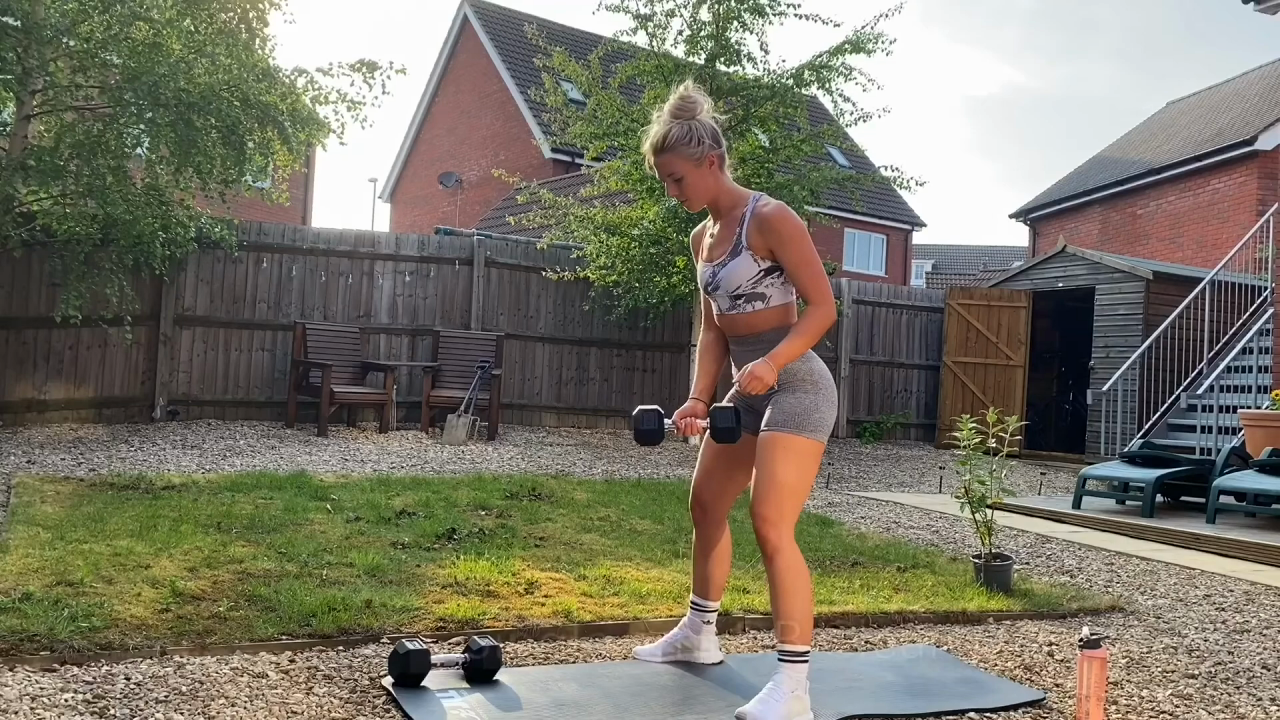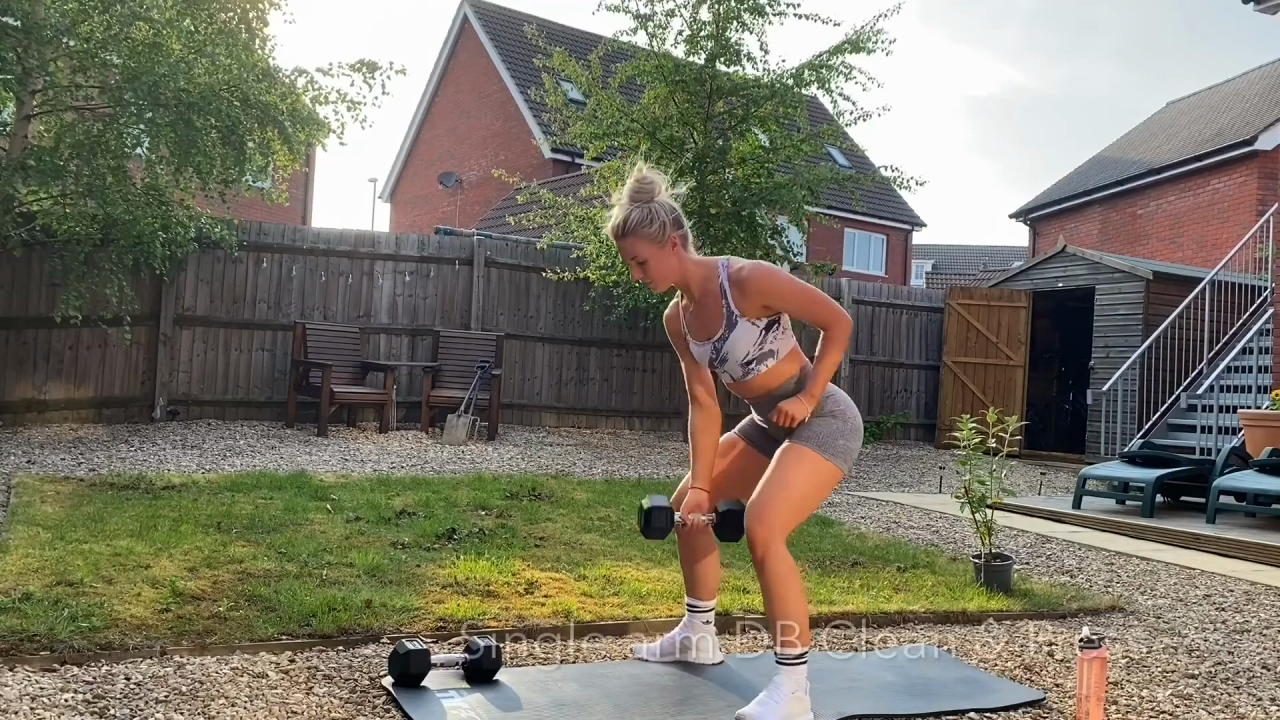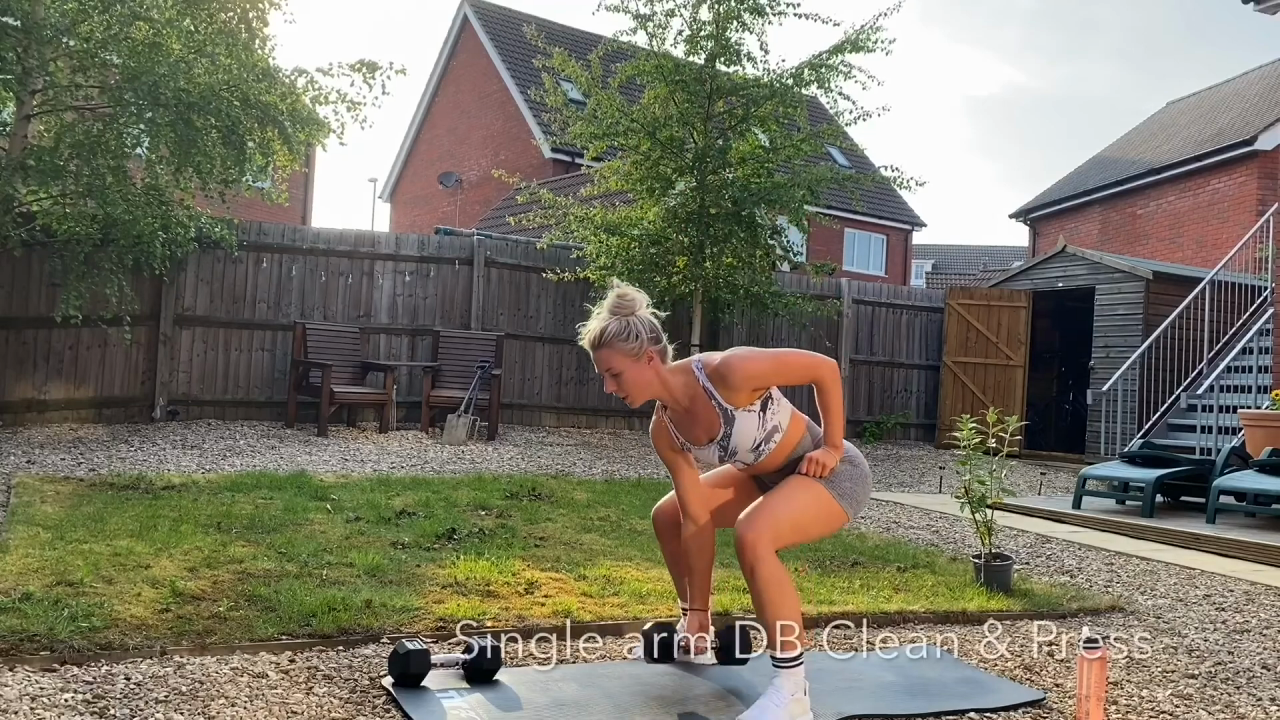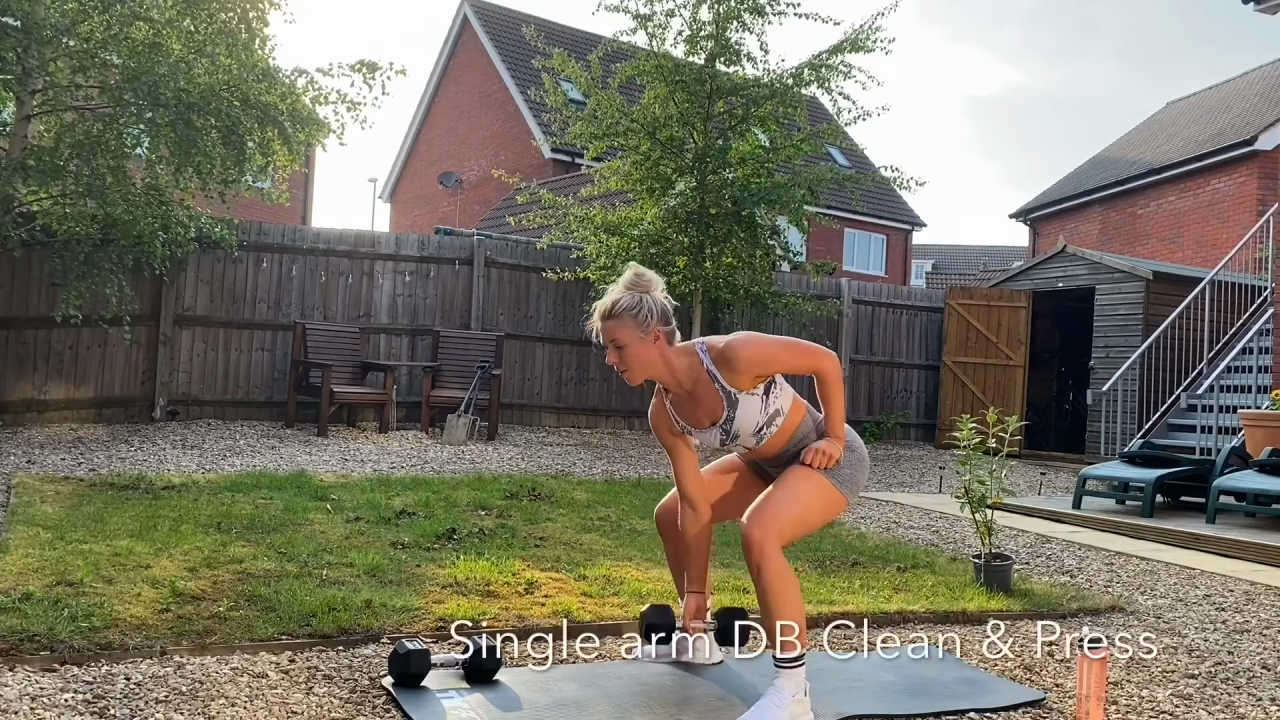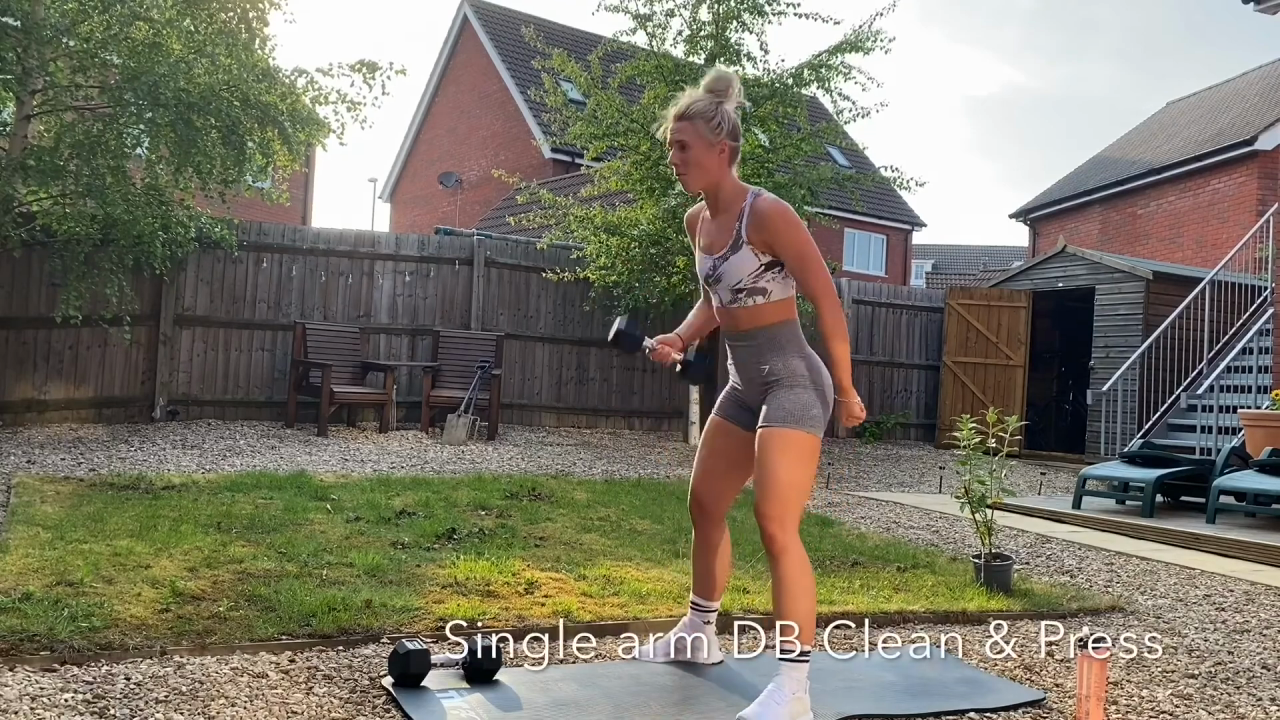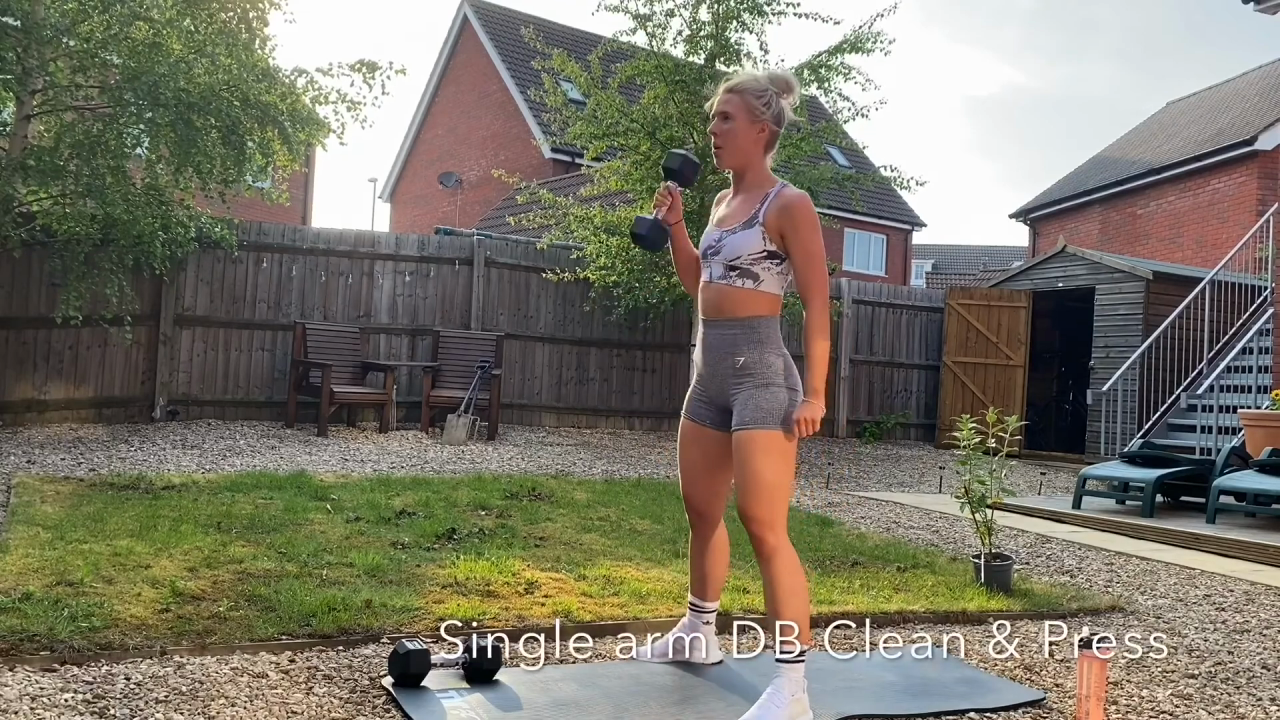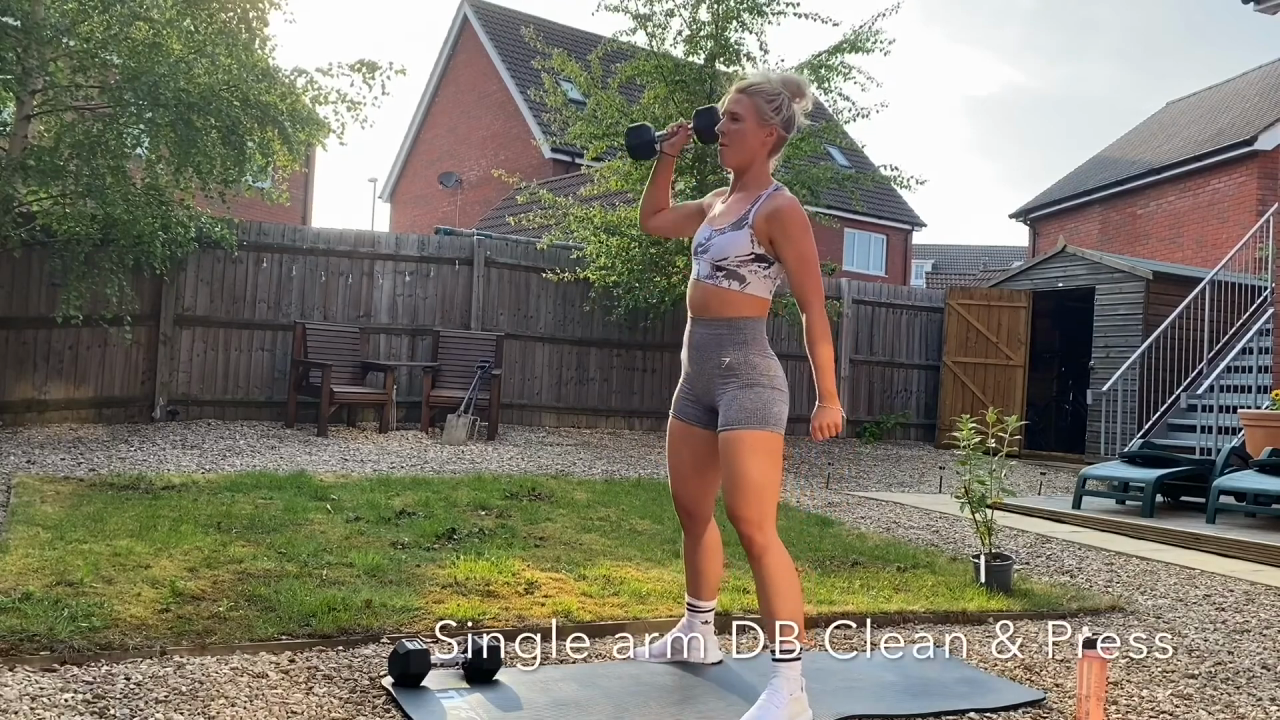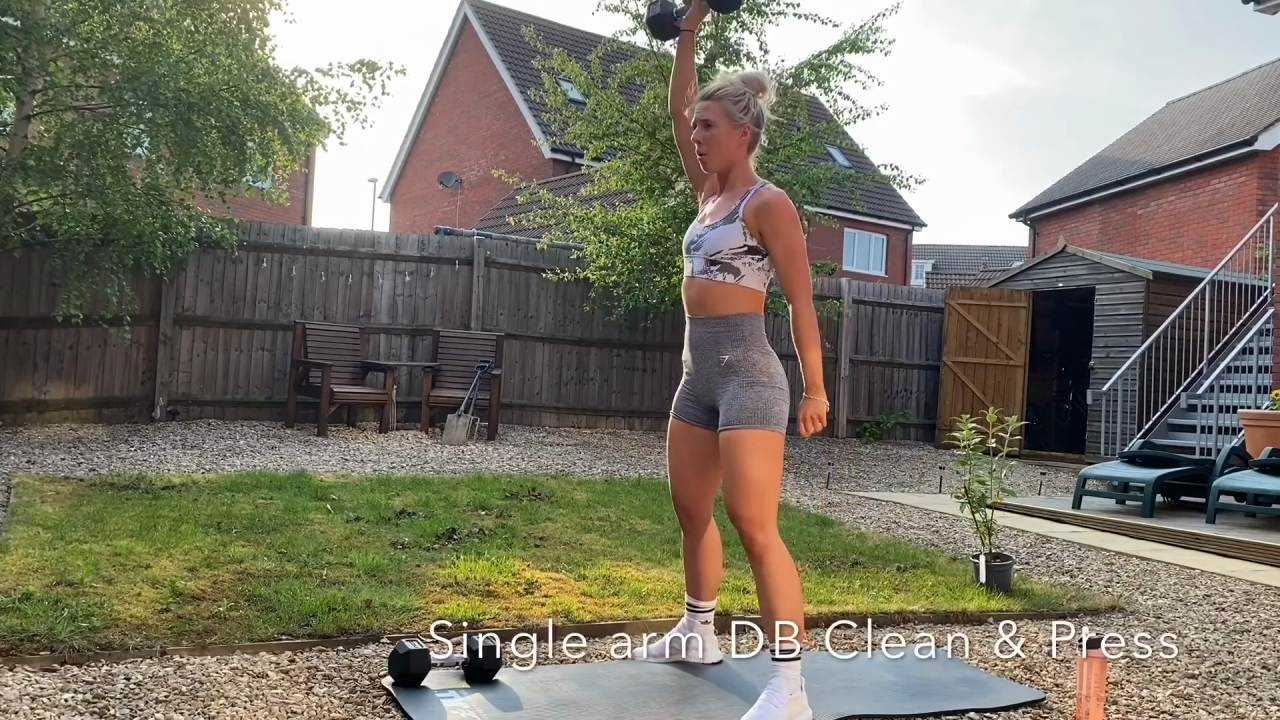
dt=0.3s
person 1, frame 1
left shoulder: (770, 218)
right shoulder: (703, 237)
left elbow: (823, 307)
left wrist: (771, 363)
right wrist: (699, 397)
left hip: (796, 386)
right hip: (745, 392)
left knee: (771, 527)
right knee: (705, 508)
right ankle: (699, 634)
person 1, frame 2
left shoulder: (745, 280)
right shoulder: (676, 319)
left elbow: (837, 322)
right elbow: (703, 404)
left wrist: (812, 393)
right wrist: (700, 490)
left hip: (826, 421)
right hip: (769, 426)
left knee: (763, 529)
right knee: (686, 507)
right ankle: (698, 634)
person 1, frame 3
left shoulder: (728, 371)
right shoulder: (664, 430)
left elbow: (826, 369)
right elbow: (695, 517)
left wrist: (832, 445)
right wrist: (697, 610)
left hip: (833, 472)
right hip: (772, 475)
left knee: (753, 536)
right knee: (667, 518)
right ankle: (696, 639)
person 1, frame 4
left shoulder: (731, 355)
right shoulder: (662, 409)
left elbow: (827, 361)
right elbow: (694, 501)
left wrist: (833, 436)
right wrist: (694, 592)
left hip: (829, 456)
right hip: (769, 461)
left knee: (757, 534)
right knee: (670, 516)
right ankle: (696, 639)
person 1, frame 5
left shoulder: (767, 212)
right shoulder: (697, 220)
left elbow: (826, 299)
left wrist: (845, 387)
right wrist: (677, 339)
left hip: (792, 379)
right hip: (743, 384)
left knee: (776, 528)
right knee: (705, 507)
right ankle: (700, 633)
person 1, frame 6
left shoulder: (788, 205)
right shoulder: (723, 202)
left elbow: (818, 303)
right elbow: (691, 281)
left wrist: (814, 392)
right wrist: (673, 224)
left hip: (760, 373)
right hip: (709, 374)
left knee: (763, 525)
right knee: (700, 509)
right ankle: (699, 634)
person 1, frame 7
left shoulder: (780, 209)
right shoulder: (720, 201)
left elbow: (813, 307)
right elbow: (653, 221)
left wrist: (829, 396)
right wrist: (667, 158)
left hip: (745, 373)
right hip: (697, 373)
left knee: (753, 526)
right knee: (690, 511)
right ankle: (697, 634)
person 1, frame 8
left shoulder: (768, 204)
right shoulder: (711, 190)
left elbow: (803, 302)
right elbow: (677, 109)
left wrist: (815, 389)
left hip: (748, 374)
right hip: (698, 374)
left knee: (754, 526)
right knee: (690, 509)
right ankle: (698, 633)
